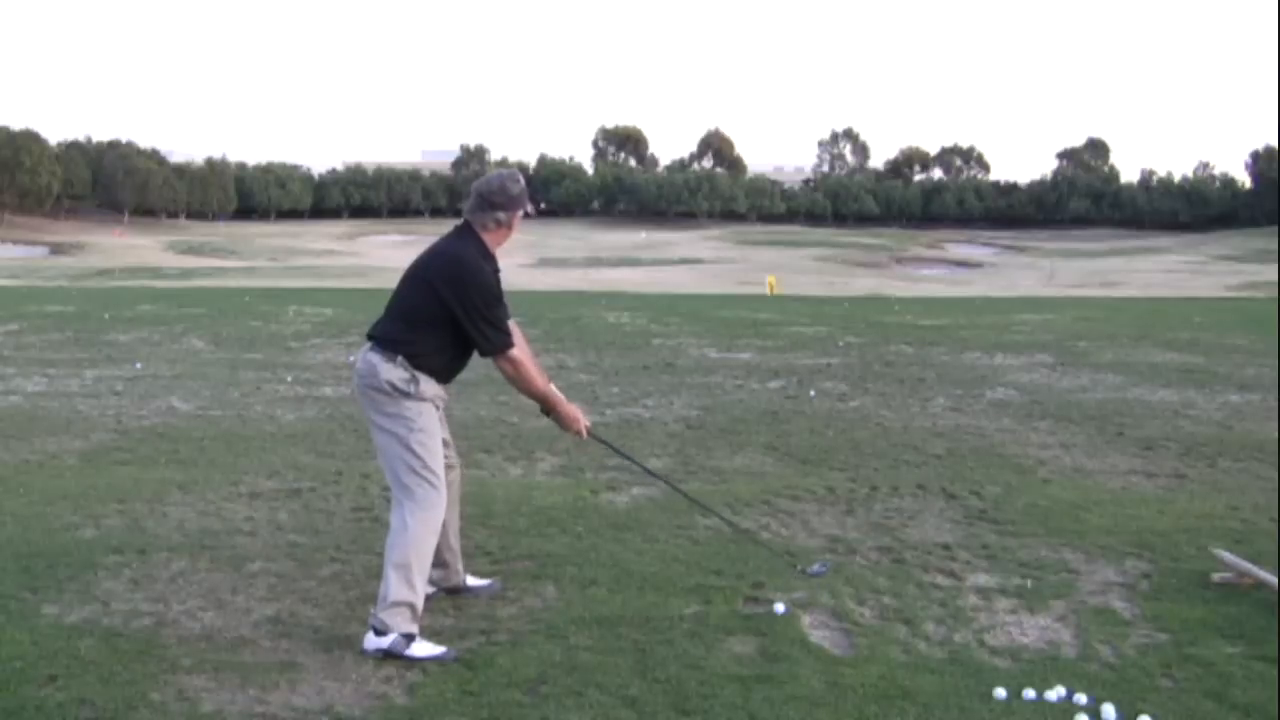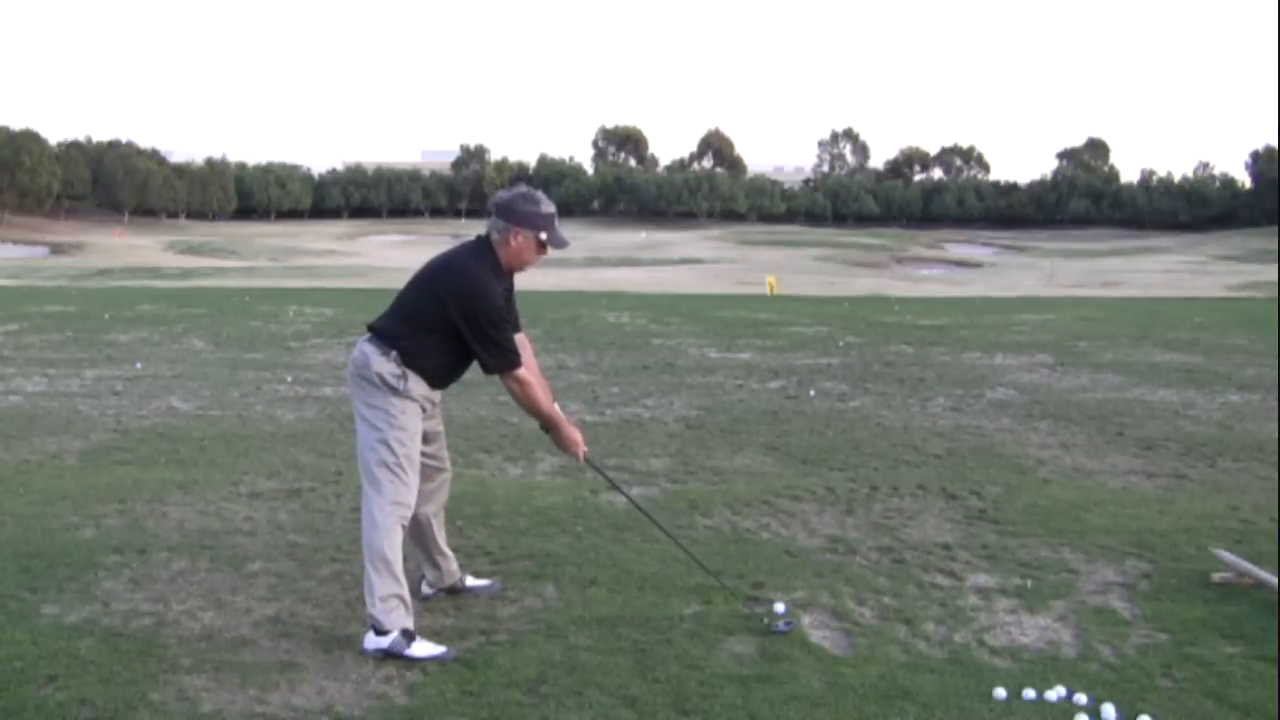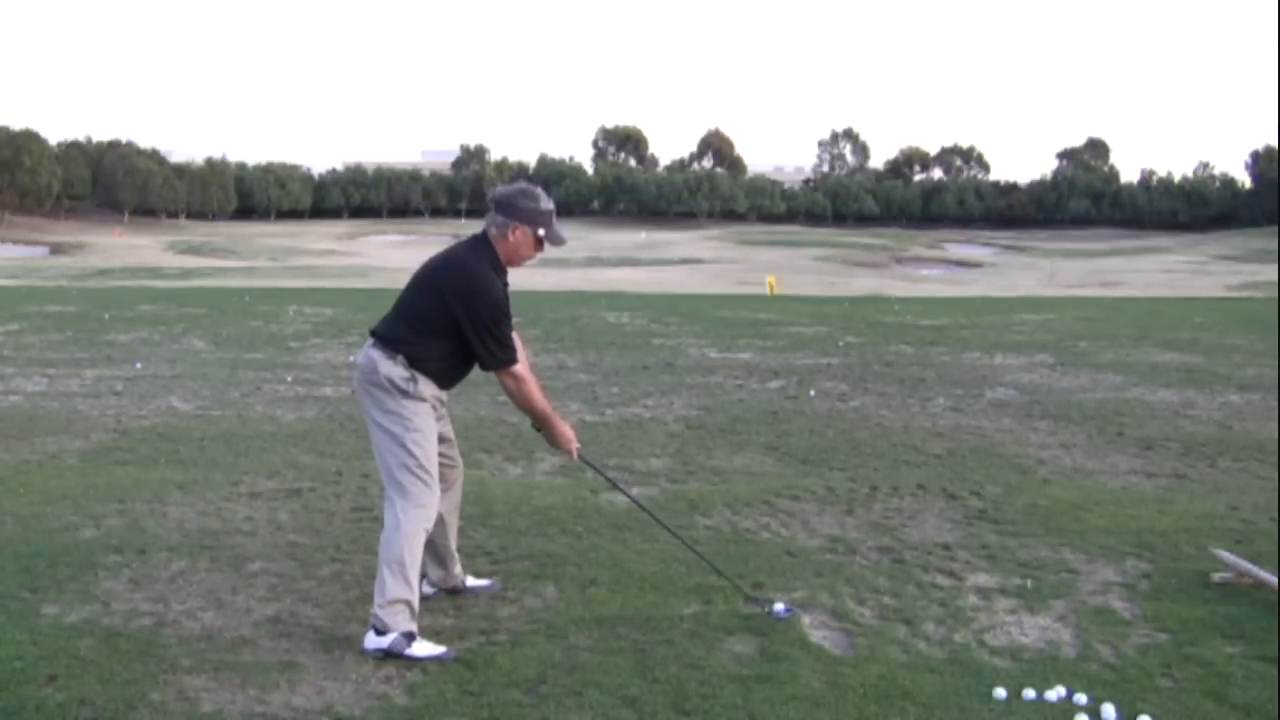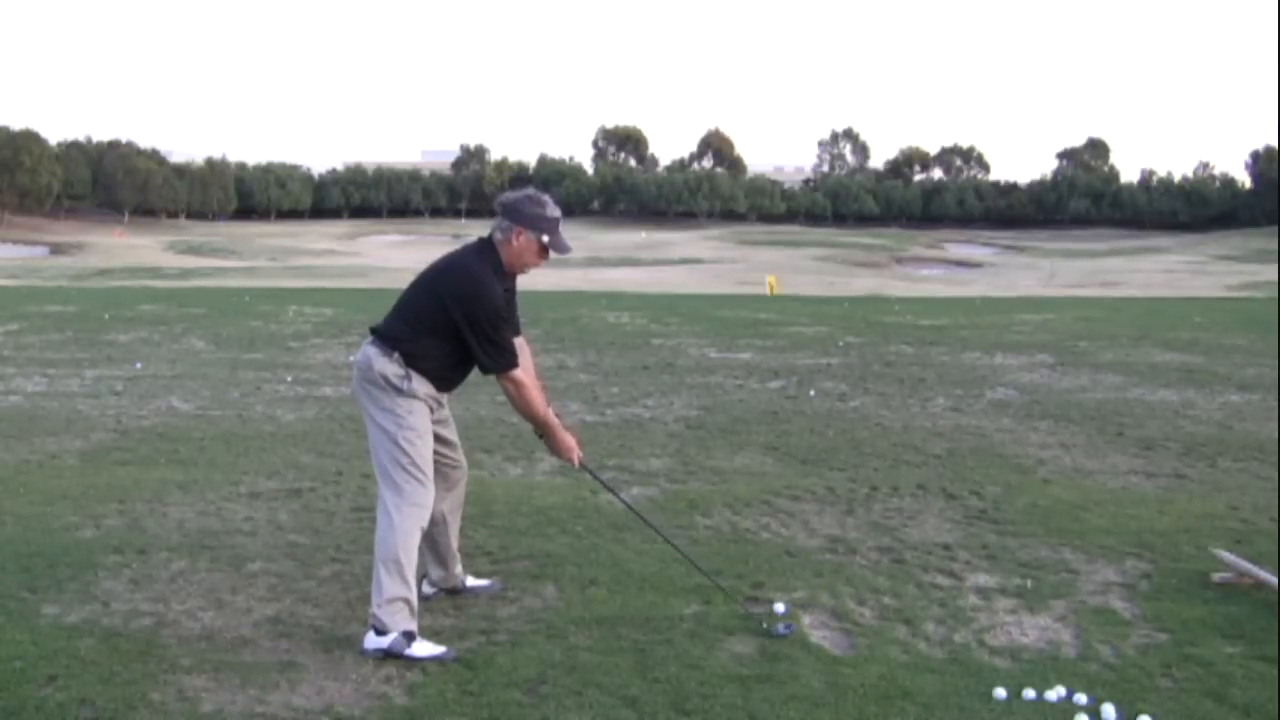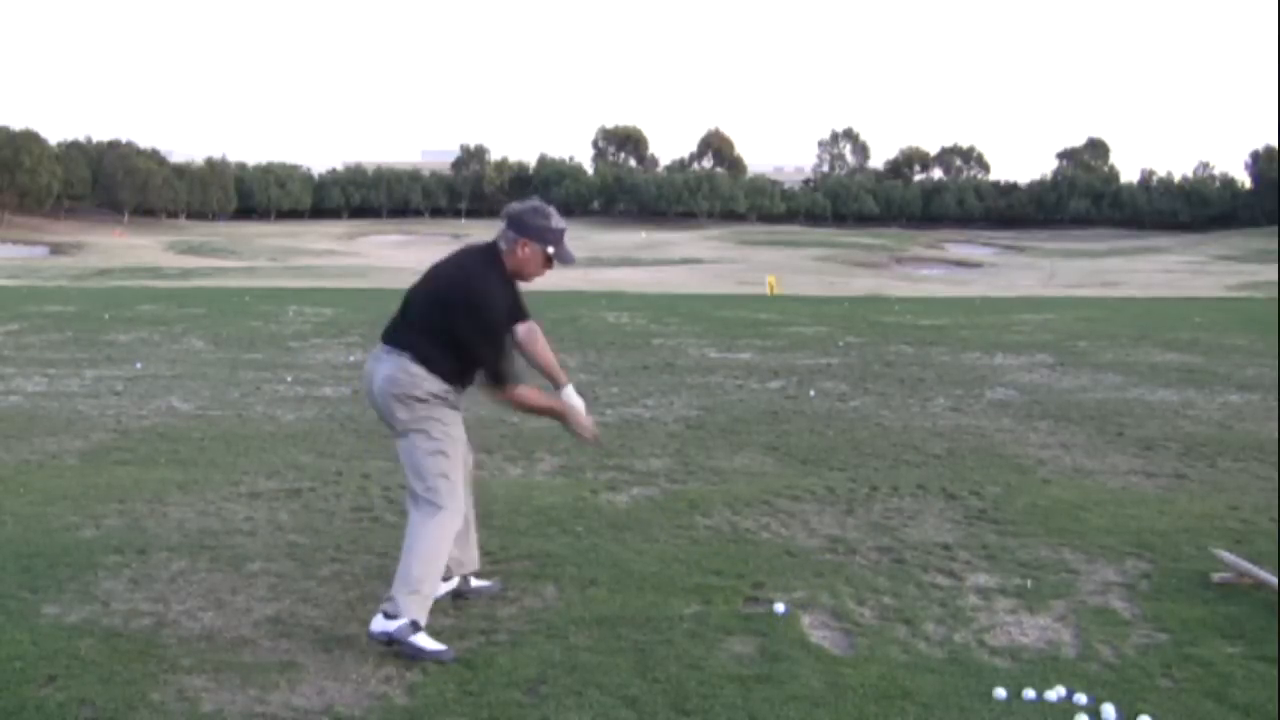
dt=1s
person 1, frame 1
left shoulder: (468, 253)
right shoulder: (466, 268)
left elbow: (509, 331)
right elbow: (507, 358)
left wrist: (551, 391)
right wrist: (557, 407)
left hip: (412, 377)
right hip: (398, 380)
left knee: (442, 478)
right knee: (423, 498)
left ankle: (444, 575)
right ankle: (390, 629)
person 1, frame 2
left shoulder: (491, 268)
right shoulder: (474, 282)
left elbow: (519, 343)
right elbow: (514, 376)
left wrist: (556, 411)
right wrist: (559, 428)
left hip: (413, 377)
right hip: (388, 377)
left knee: (432, 478)
right knee: (393, 497)
left ankle: (441, 576)
right ankle: (387, 629)
person 1, frame 3
left shoulder: (481, 262)
right shoulder: (476, 279)
left elbow: (512, 344)
right elbow: (509, 373)
left wrist: (544, 410)
right wrist: (552, 424)
left hip: (413, 378)
right hip: (397, 380)
left knee: (445, 474)
right knee: (416, 497)
left ankle: (442, 576)
right ankle: (390, 629)
person 1, frame 4
left shoulder: (495, 271)
right shoulder: (476, 283)
left elbow: (518, 348)
right elbow: (509, 377)
left wrist: (549, 416)
right wrist: (552, 432)
left hip: (418, 379)
right hip: (394, 377)
left knee: (449, 474)
right knee: (410, 496)
left ankle: (443, 575)
right ankle: (389, 628)
person 1, frame 5
left shoulder: (496, 269)
right shoulder: (478, 290)
left elbow: (524, 330)
right elbow: (506, 389)
left wrist: (567, 388)
right wrist: (562, 412)
left hip: (400, 374)
right hip: (414, 385)
left knee: (457, 478)
right knee: (443, 501)
left ankle: (451, 574)
right ankle: (400, 617)
